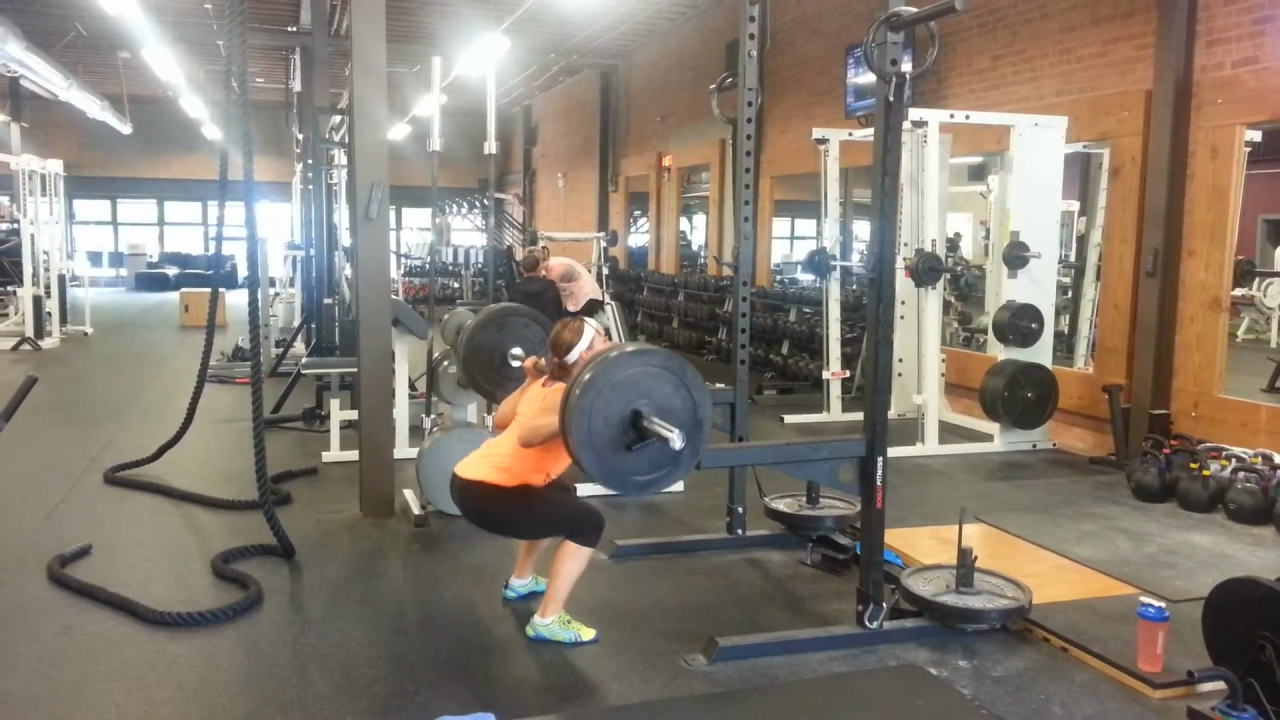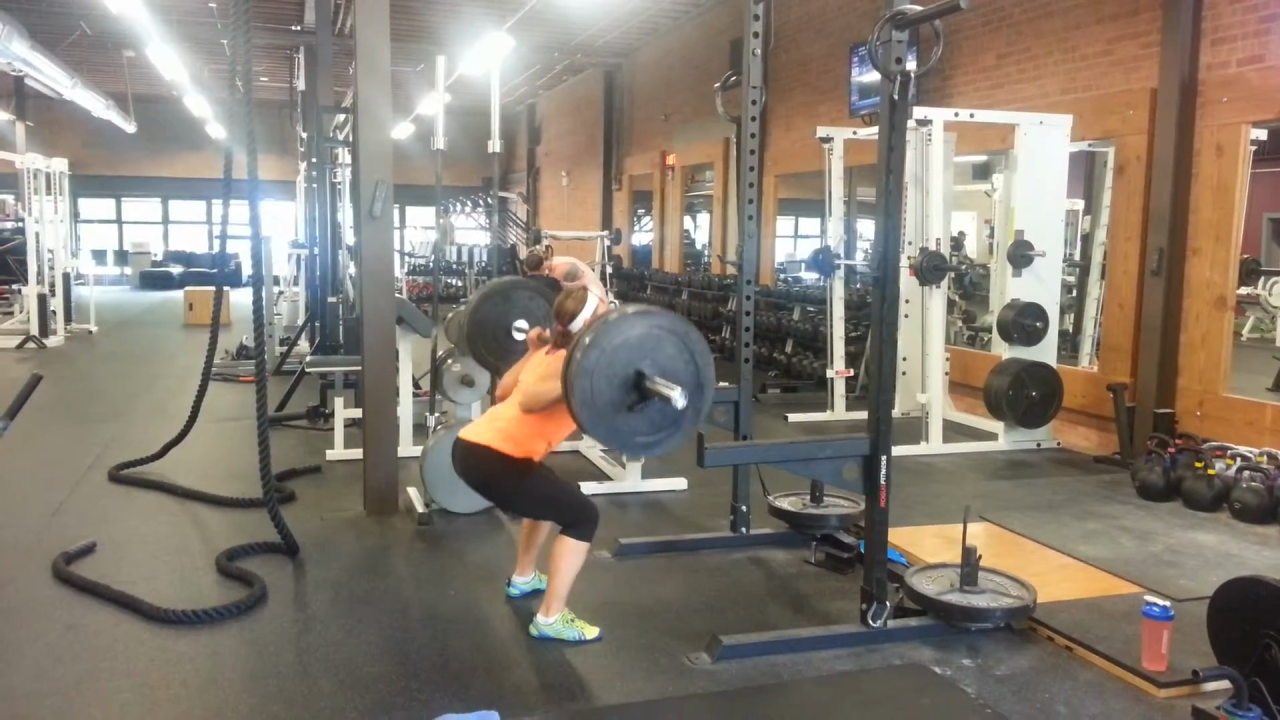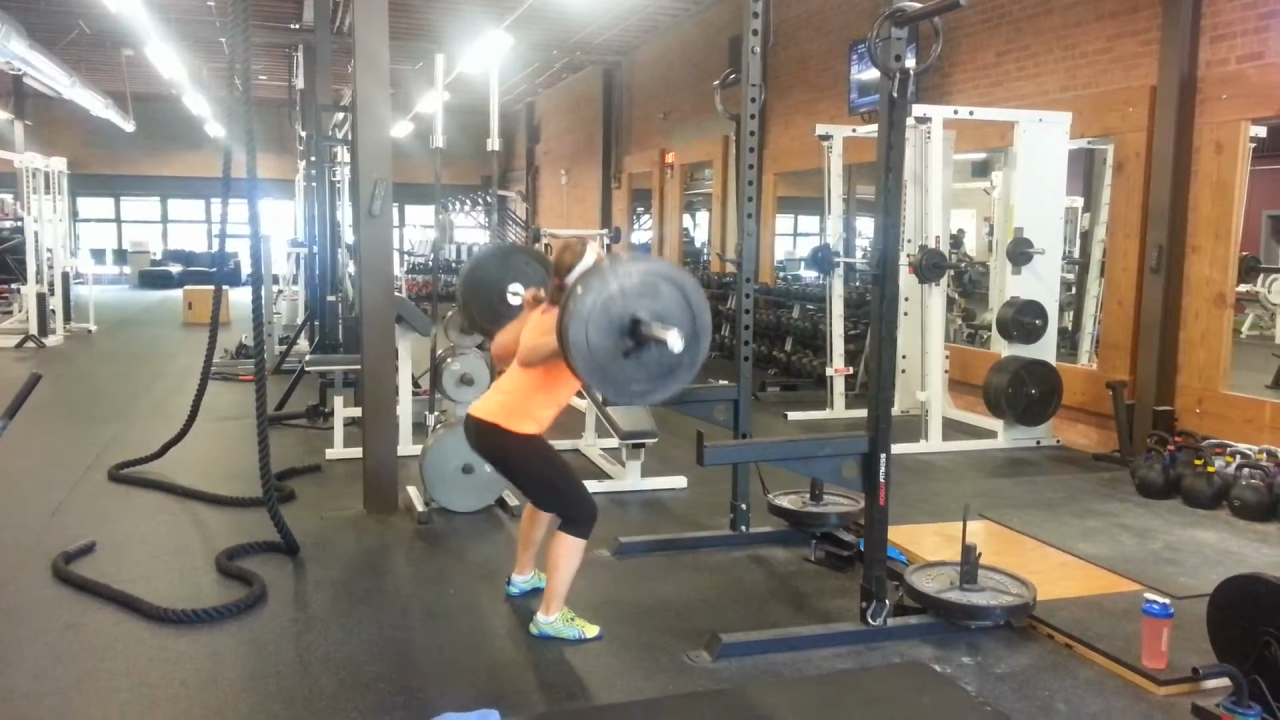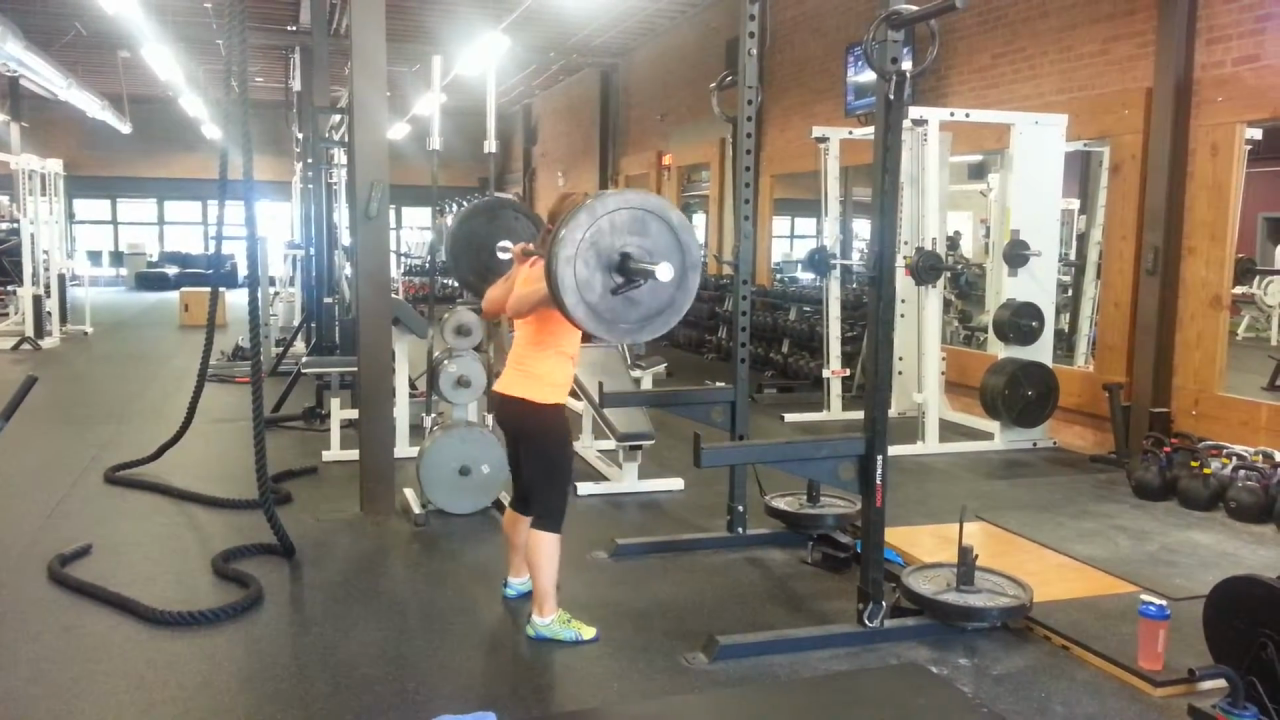
dt=0.3s
person 1, frame 1
left shoulder: (548, 383)
left elbow: (500, 420)
right elbow: (528, 436)
left wrist: (529, 379)
left hip: (471, 479)
right hip: (485, 492)
left knee: (560, 498)
right knee: (588, 522)
left ankle: (521, 581)
right ankle: (547, 621)
person 1, frame 2
left shoulder: (550, 353)
left elbow: (503, 390)
right elbow: (529, 402)
left hip: (474, 446)
right hip: (488, 457)
left knee: (555, 494)
right knee: (582, 515)
left ankle: (523, 577)
right ankle: (551, 618)
person 1, frame 3
left shoulder: (547, 312)
left elbow: (499, 350)
right elbow: (528, 356)
left wrist: (528, 311)
left hip: (486, 420)
right hip: (509, 431)
left knee: (551, 492)
right knee: (580, 512)
left ankle: (523, 576)
right ankle: (551, 617)
person 1, frame 4
left shoulder: (536, 265)
left elbow: (490, 304)
right elbow: (517, 307)
left wrist: (518, 264)
left hip: (510, 396)
right hip: (535, 403)
left knee: (527, 497)
right knee: (550, 510)
left ankle: (518, 578)
right ankle: (546, 618)
